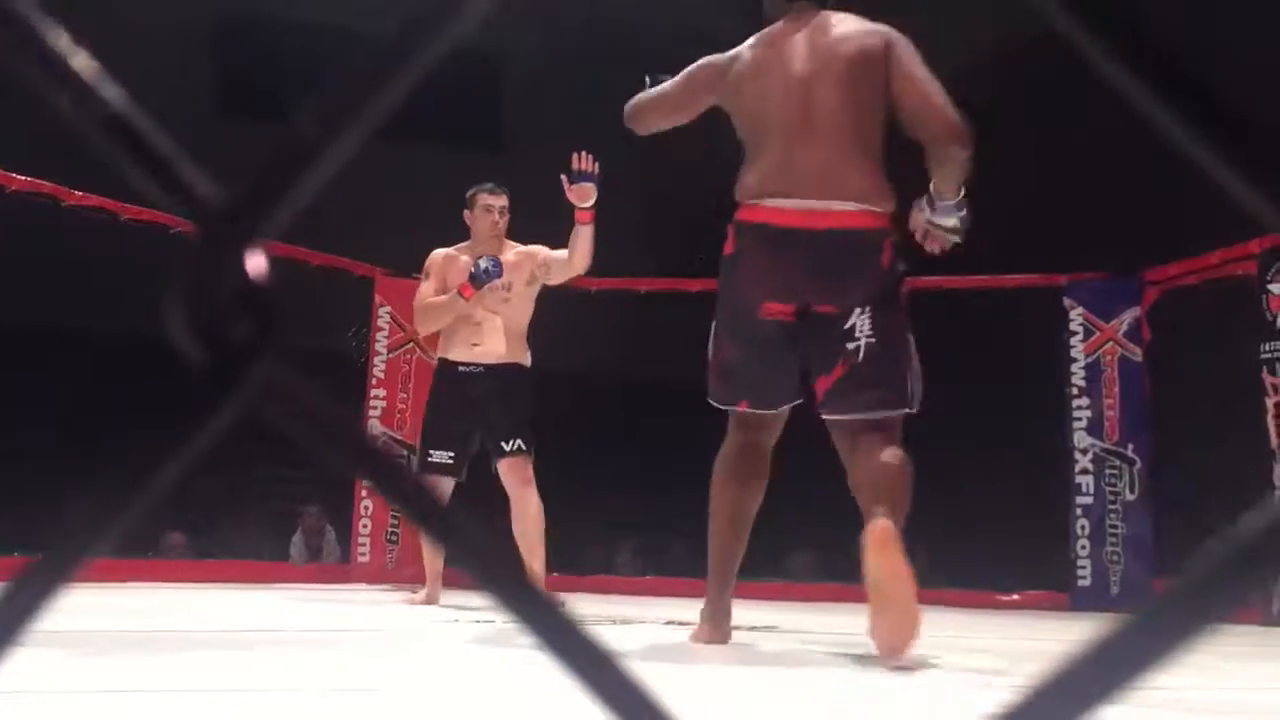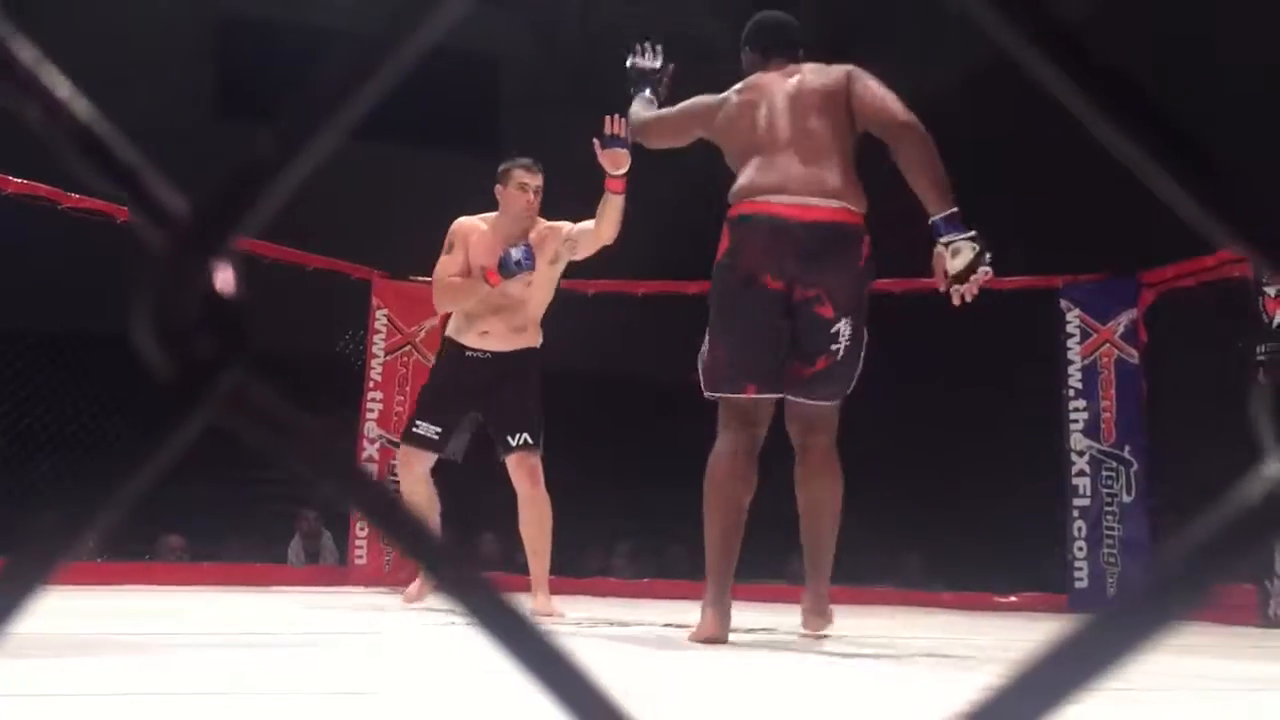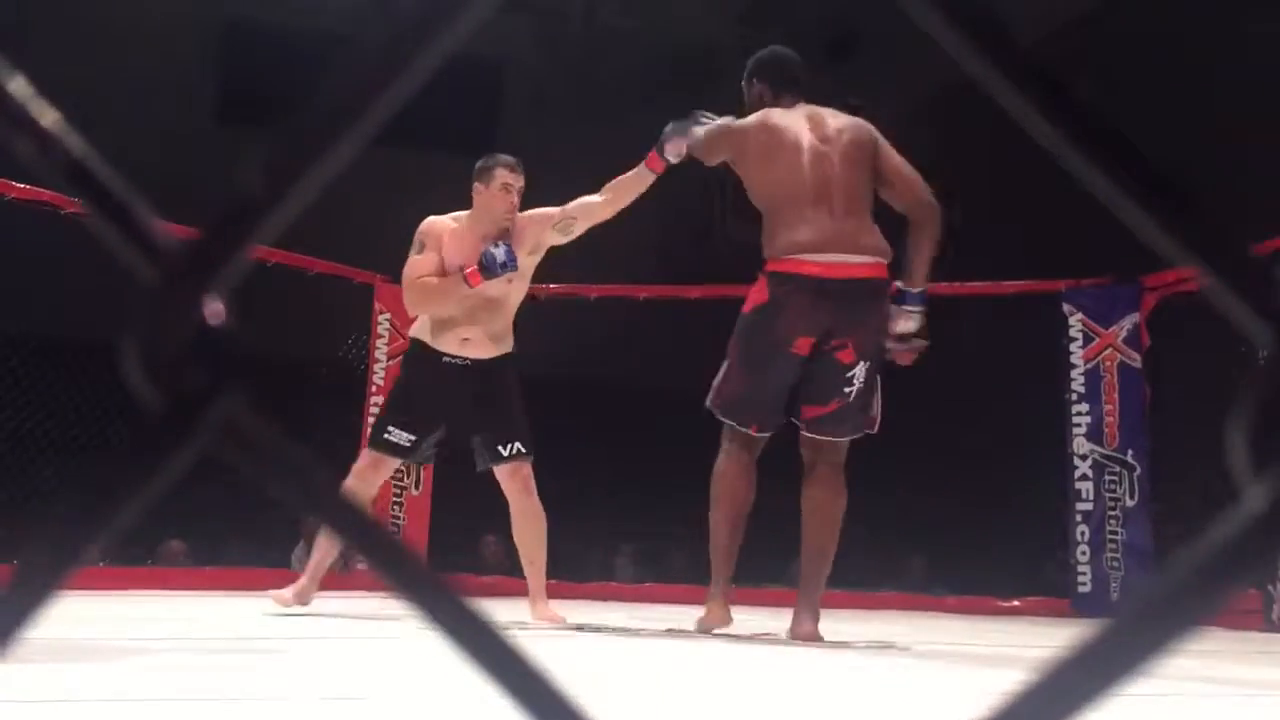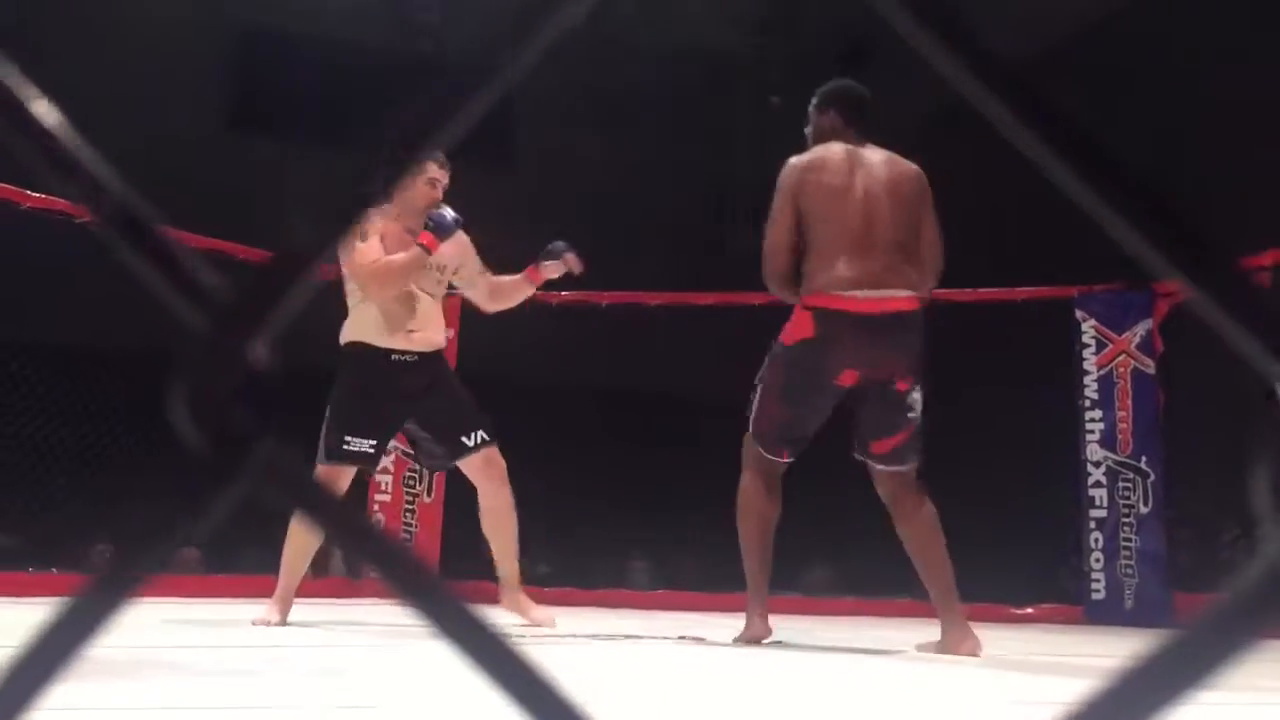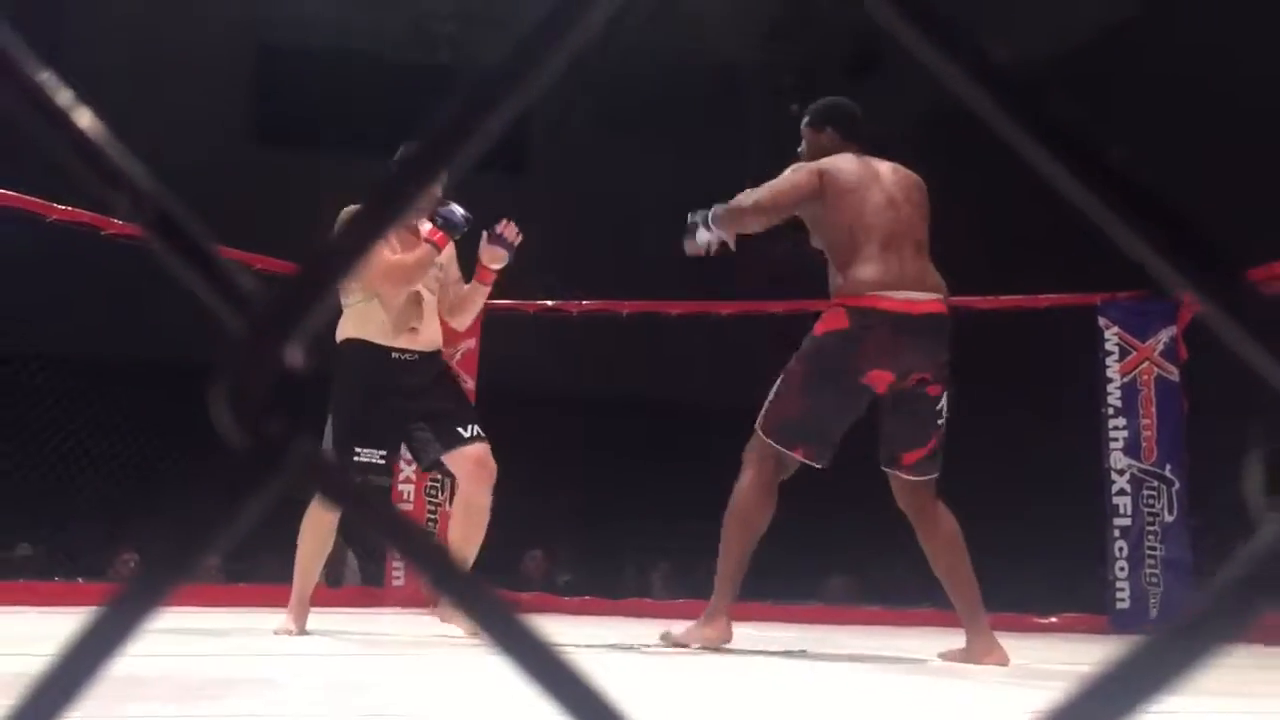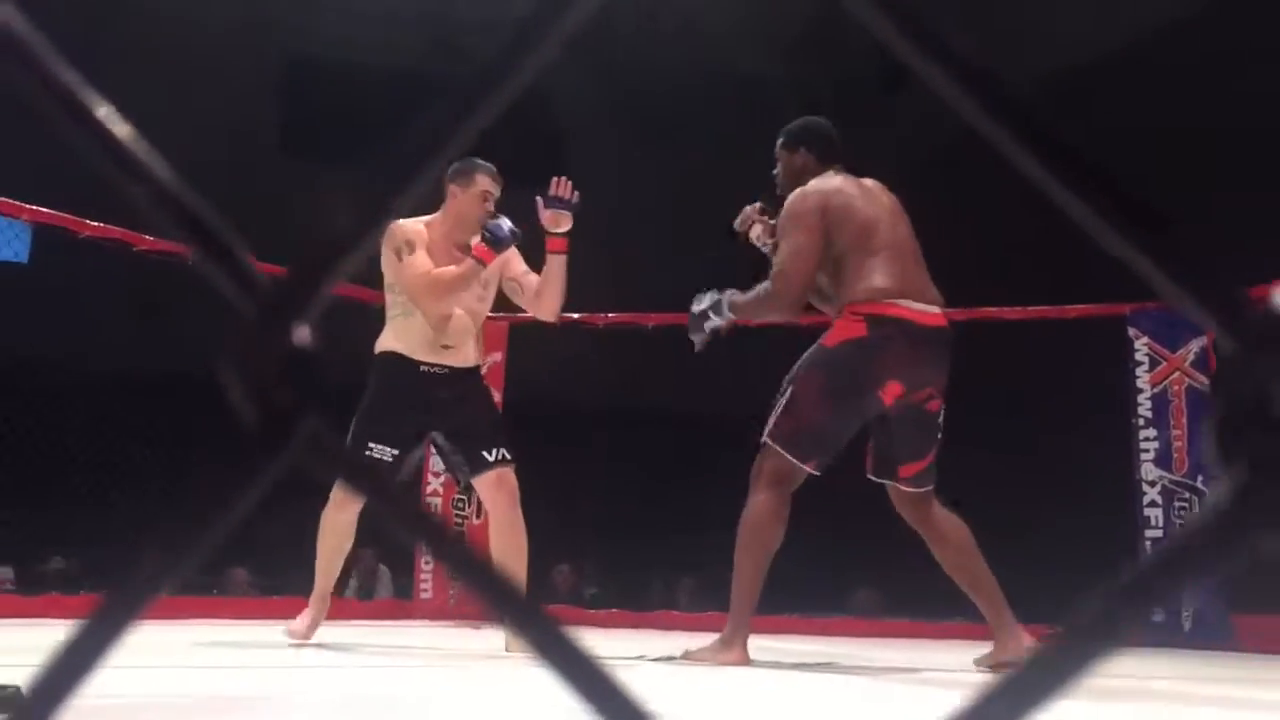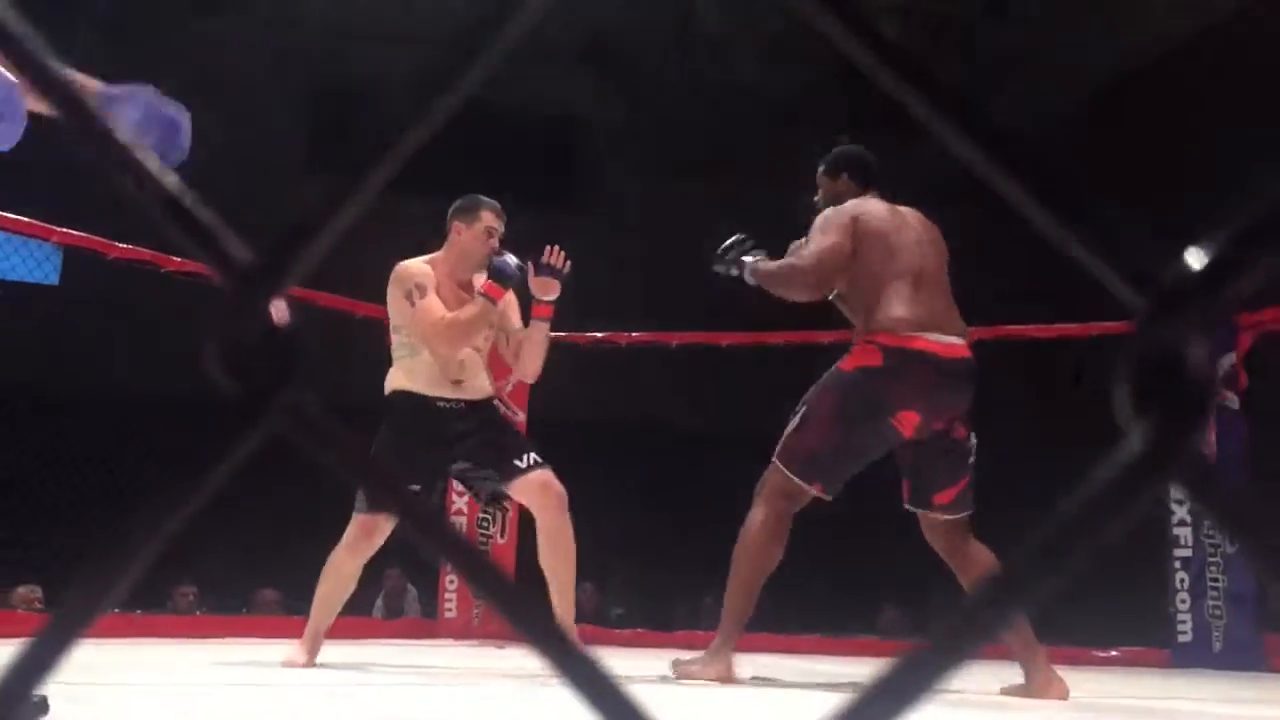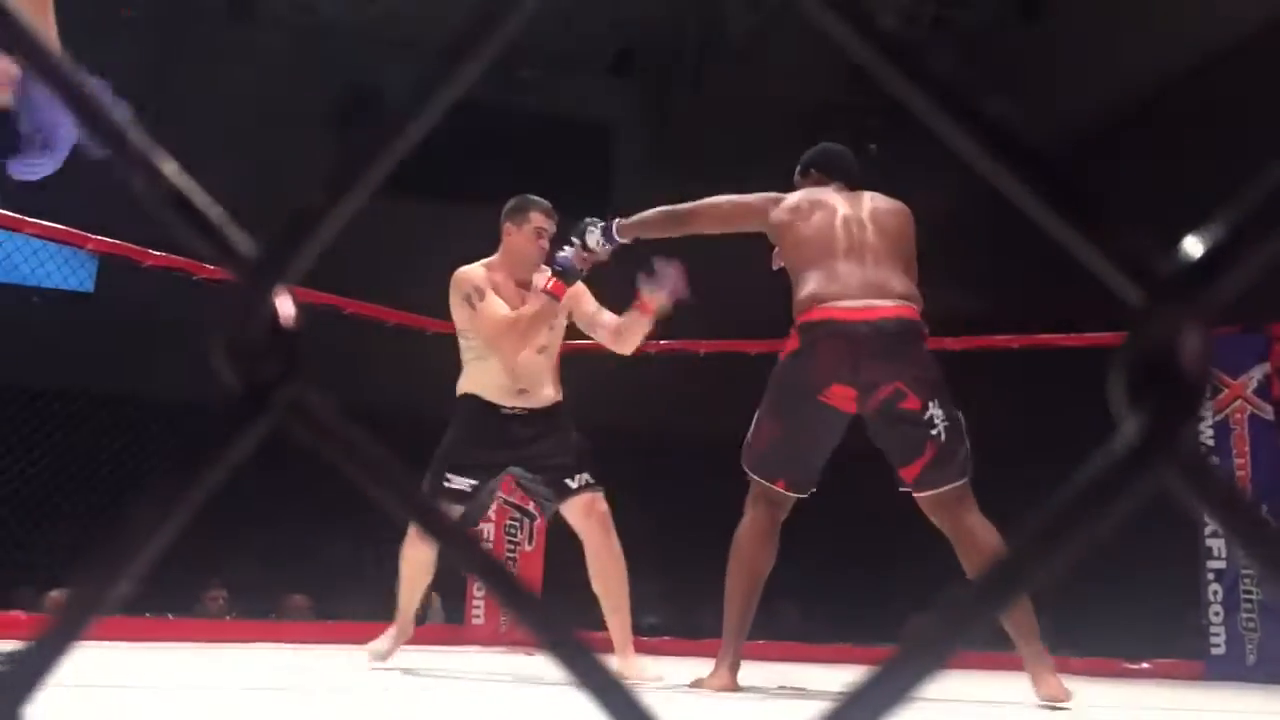
dt=0.3s
person 1, frame 1
left shoulder: (731, 63)
left elbow: (639, 115)
right elbow: (950, 138)
left wrist: (663, 89)
right wrist: (944, 204)
left hip: (764, 240)
right hip: (855, 242)
left knee: (751, 430)
right knee: (872, 431)
left ankle: (715, 610)
right ankle: (883, 530)
person 1, frame 2
left shoulder: (721, 105)
right shoulder: (843, 79)
left elbow: (641, 128)
right elbow: (904, 129)
left wrist: (644, 87)
right wrist: (950, 225)
left hip: (757, 233)
right hip: (837, 238)
left knee: (739, 424)
right knee: (815, 431)
left ankle: (716, 601)
right ankle: (816, 598)
person 1, frame 3
left shoulder: (742, 131)
right shoulder: (858, 130)
left elbow: (693, 143)
right elbow: (924, 209)
left wrist: (707, 128)
right wrist: (909, 297)
left hip: (791, 286)
right hip: (862, 290)
left knee: (741, 439)
right knee: (825, 456)
left ankle: (719, 596)
right ankle: (807, 611)
person 1, frame 4
left shoulder: (803, 168)
right shoulder: (911, 176)
left elbow: (776, 264)
right elbow: (929, 271)
left hip: (828, 321)
right hip: (898, 325)
left knee: (762, 460)
right knee: (899, 484)
left ankle: (757, 612)
right ankle: (956, 625)
person 1, frame 5
left shoulder: (816, 173)
right shoulder: (911, 183)
left elbow: (750, 212)
left wrist: (708, 223)
left hip: (861, 323)
right hip: (927, 326)
left knee: (763, 462)
right knee: (917, 491)
left ankle: (715, 617)
right ankle: (981, 637)
person 1, frame 6
left shoulder: (806, 199)
right shoulder: (878, 196)
left elbow: (789, 295)
left wrist: (722, 306)
right wrist: (772, 239)
left hip: (872, 334)
right hip: (928, 341)
left knee: (771, 474)
right knee: (918, 503)
left ankle: (733, 638)
right ankle: (1012, 637)
person 1, frame 7
left shoulder: (842, 217)
right shoulder: (922, 226)
left elbow: (807, 281)
left wrist: (752, 265)
right wrist: (833, 285)
left hip: (891, 365)
right hip: (952, 372)
left knee: (775, 494)
right knee: (950, 534)
left ankle: (721, 651)
right ankle: (1039, 670)
person 1, frame 8
left shoulder: (784, 207)
right shoulder: (898, 212)
left elbow: (679, 217)
left wrist: (614, 230)
left hip: (824, 342)
right hip: (901, 341)
left knee: (766, 504)
right knee: (955, 509)
left ankle: (725, 667)
right ankle: (1038, 664)
person 2, frame 1
left shoulder: (530, 259)
right shoulder: (441, 261)
left elbow: (576, 265)
right elbow: (422, 321)
left wrist: (584, 209)
right wrist: (470, 288)
left hip: (506, 380)
right hip: (453, 380)
left knee: (519, 476)
right knee: (434, 487)
left ankle: (539, 587)
right ankle: (432, 584)
person 2, frame 2
left shoulder: (558, 238)
right shoulder: (465, 230)
left elbow: (605, 232)
right elbow: (441, 299)
left wrist: (616, 174)
right wrist: (496, 275)
left hip: (514, 367)
right hip: (458, 360)
left knee: (526, 473)
right knee: (411, 462)
left ankle: (541, 591)
person 2, frame 3
left shoulder: (535, 230)
right shoulder: (436, 230)
left elbow: (601, 204)
right elbow: (414, 300)
left wrist: (658, 160)
right wrist: (476, 276)
left hip: (490, 373)
right hip: (429, 365)
left knee: (519, 482)
right knee: (369, 470)
left ankle: (539, 598)
right ankle: (308, 580)
person 2, frame 4
left shoulder: (452, 237)
right shoulder: (361, 224)
left elbow: (492, 297)
right elbow: (376, 284)
left wrist: (541, 274)
right wrist: (428, 241)
left hip: (429, 368)
right hip: (369, 365)
left knee: (492, 472)
right knee: (330, 480)
left ankle: (512, 590)
right ankle: (281, 598)
person 2, frame 5
left shoulder: (437, 237)
left elbow: (457, 317)
right elbow: (392, 282)
left wrist: (489, 267)
right wrist: (440, 238)
left hip: (428, 367)
right hip: (369, 364)
left knee: (480, 470)
right ankle: (298, 608)
person 2, frame 6
left shoulder: (498, 250)
right shoulder: (406, 234)
left elbow: (547, 308)
right elbow: (432, 295)
left wrist: (557, 237)
right wrist: (484, 254)
left hip: (463, 382)
right hip: (402, 376)
left knee: (504, 491)
right knee: (350, 490)
right ankle: (316, 606)
person 2, frame 7
left shoulder: (497, 289)
right shoulder: (412, 276)
left elbow: (527, 369)
right elbow: (446, 339)
left wrist: (545, 300)
right wrist: (494, 291)
left hip: (477, 414)
right hip: (415, 414)
left knee: (550, 497)
right knee: (366, 532)
left ankle: (566, 633)
right ankle: (311, 640)
person 2, frame 8
left shoulder: (564, 285)
right shoulder: (469, 280)
left elbow: (619, 336)
right elbow: (508, 337)
left wrist: (650, 303)
right wrist: (553, 287)
left hip: (545, 419)
right hip: (482, 416)
left knee: (595, 518)
left ankle: (625, 650)
right ankle: (401, 626)
